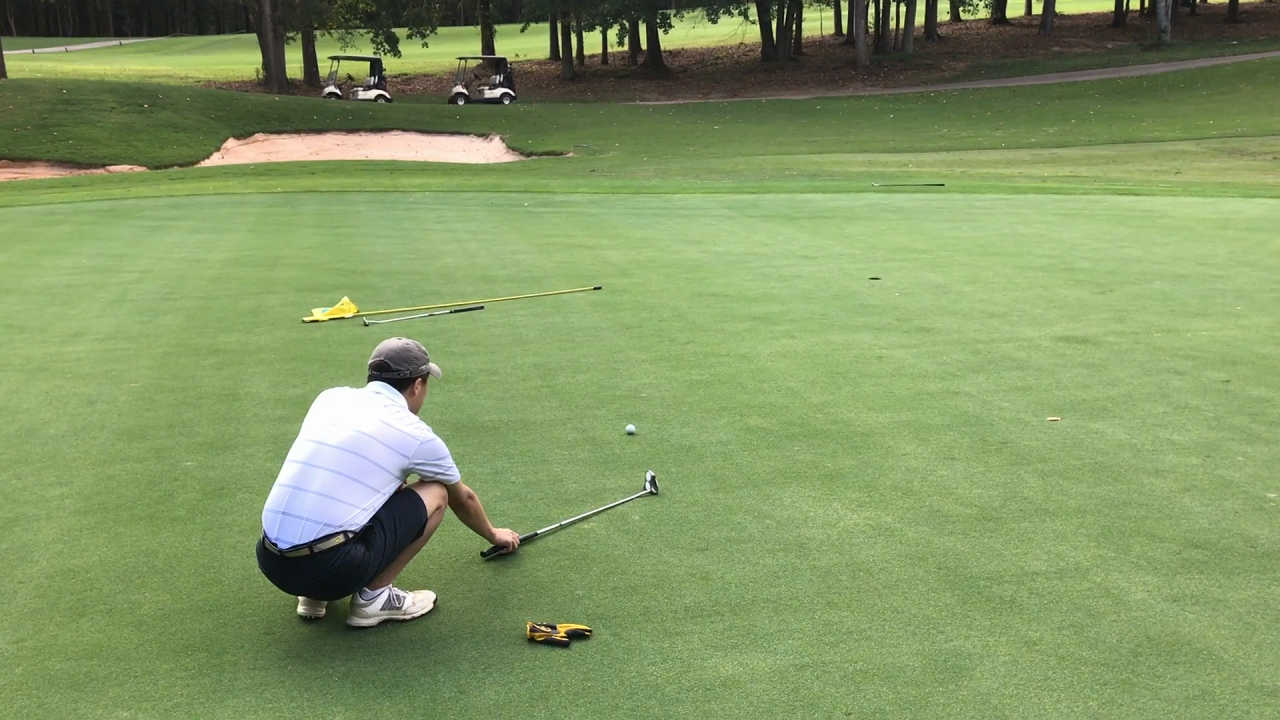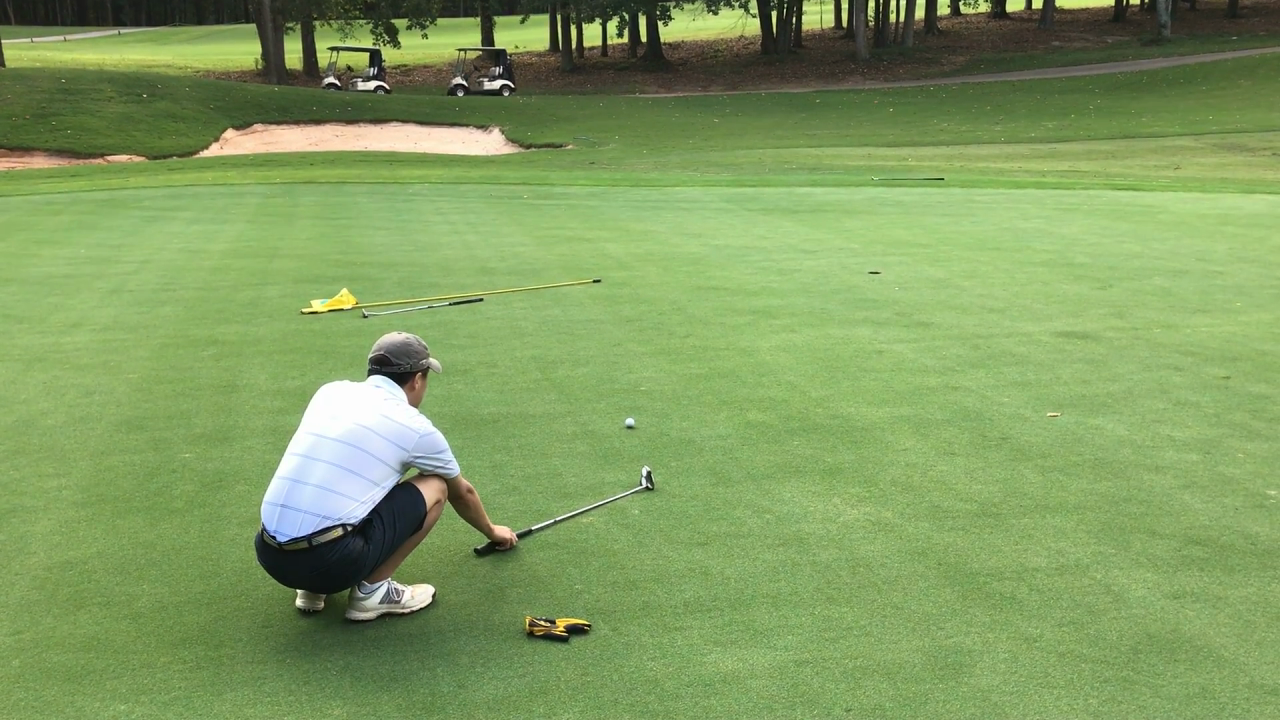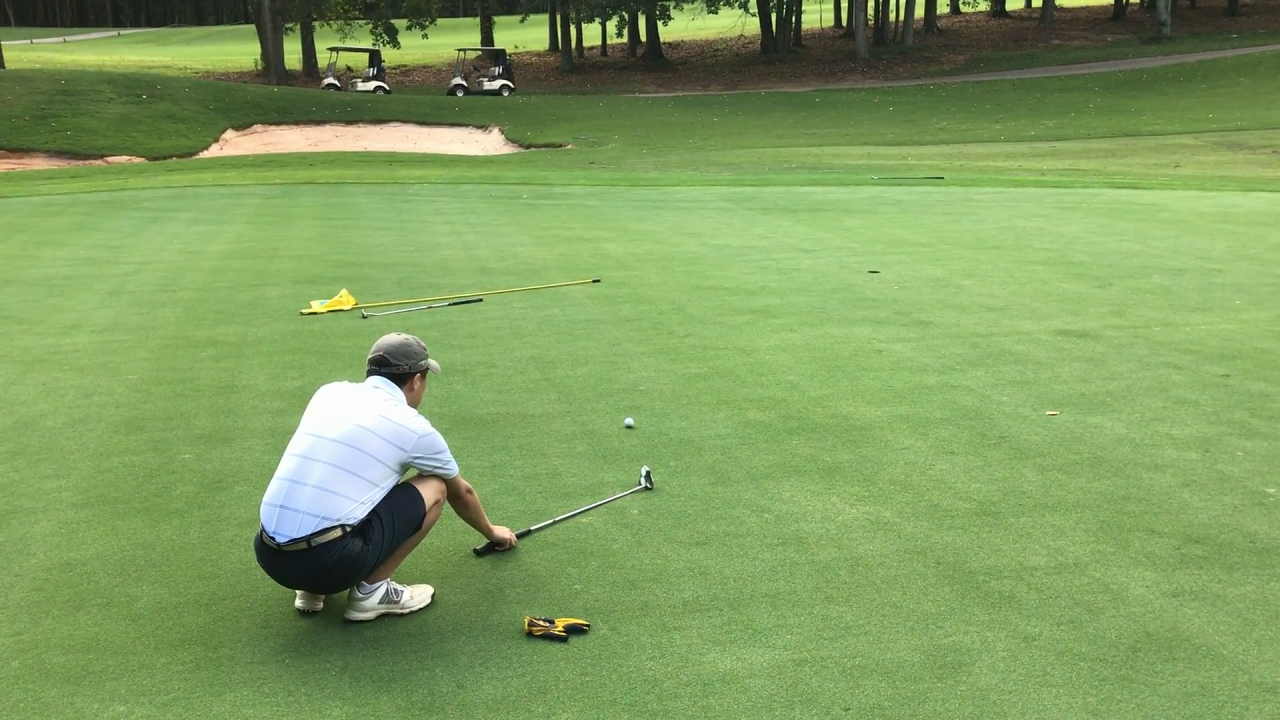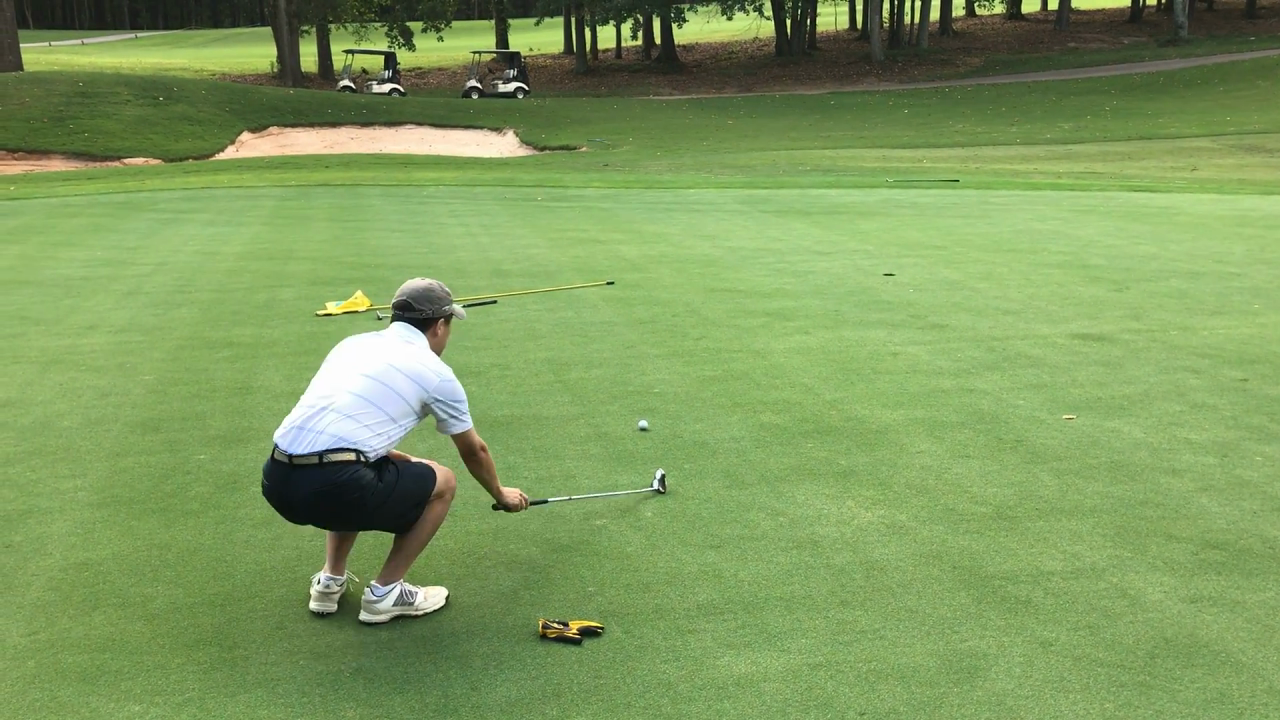
dt=1s
person 1, frame 1
left shoulder: (330, 397)
right shoulder: (415, 433)
right elbow: (463, 499)
right wrist: (492, 534)
left hip: (270, 562)
right hip: (331, 568)
right knee: (436, 494)
left ankle: (313, 596)
right ankle: (373, 598)
person 1, frame 2
left shoulder: (330, 391)
right shoulder: (415, 427)
right elbow: (462, 494)
right wrist: (491, 531)
left hip: (270, 554)
right hip: (329, 560)
right knee: (435, 487)
left ankle: (313, 587)
right ankle: (372, 591)
person 1, frame 3
left shoulder: (329, 392)
right shoulder: (413, 426)
right elbow: (461, 494)
right wrist: (491, 532)
left hip: (269, 555)
right hip: (329, 560)
right knee: (434, 488)
left ankle: (312, 588)
right ankle: (371, 591)
person 1, frame 4
left shoulder: (352, 343)
right shoulder: (434, 371)
right elbow: (474, 450)
left wrist: (393, 455)
right wrist: (501, 494)
left hip: (279, 481)
right hip: (330, 483)
right knee: (441, 483)
left ankle: (329, 581)
right ankle: (384, 593)
